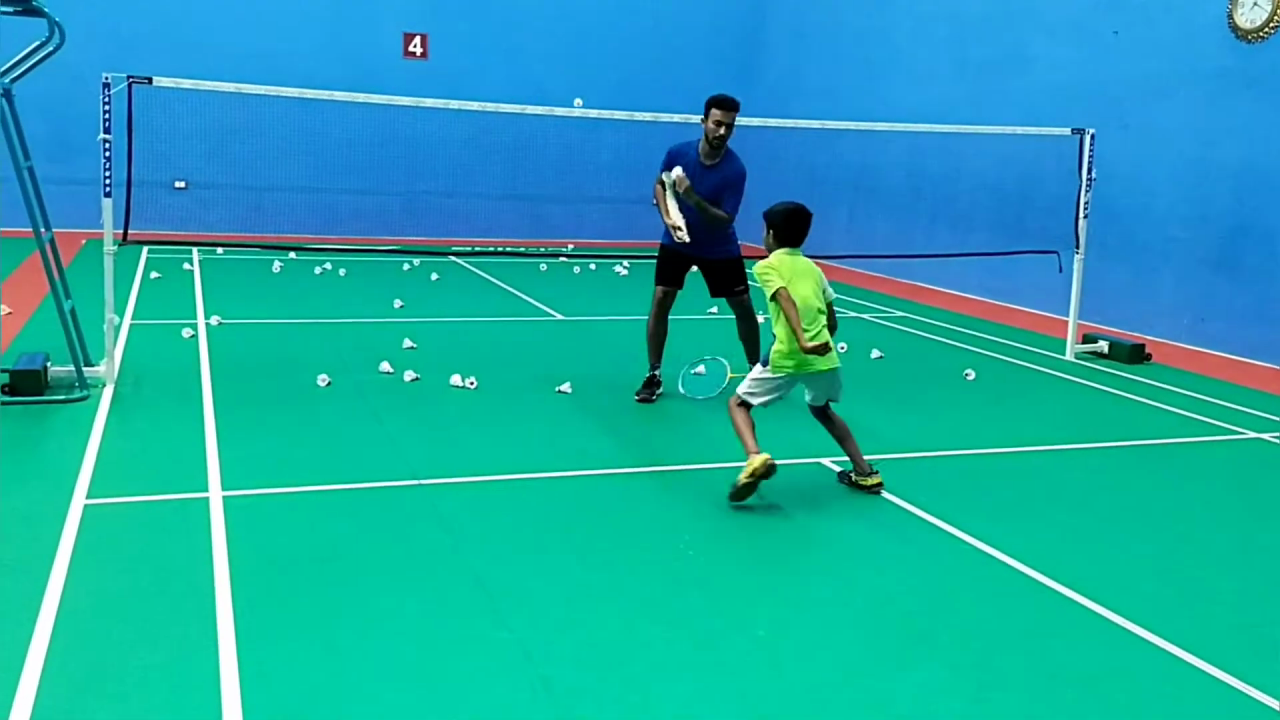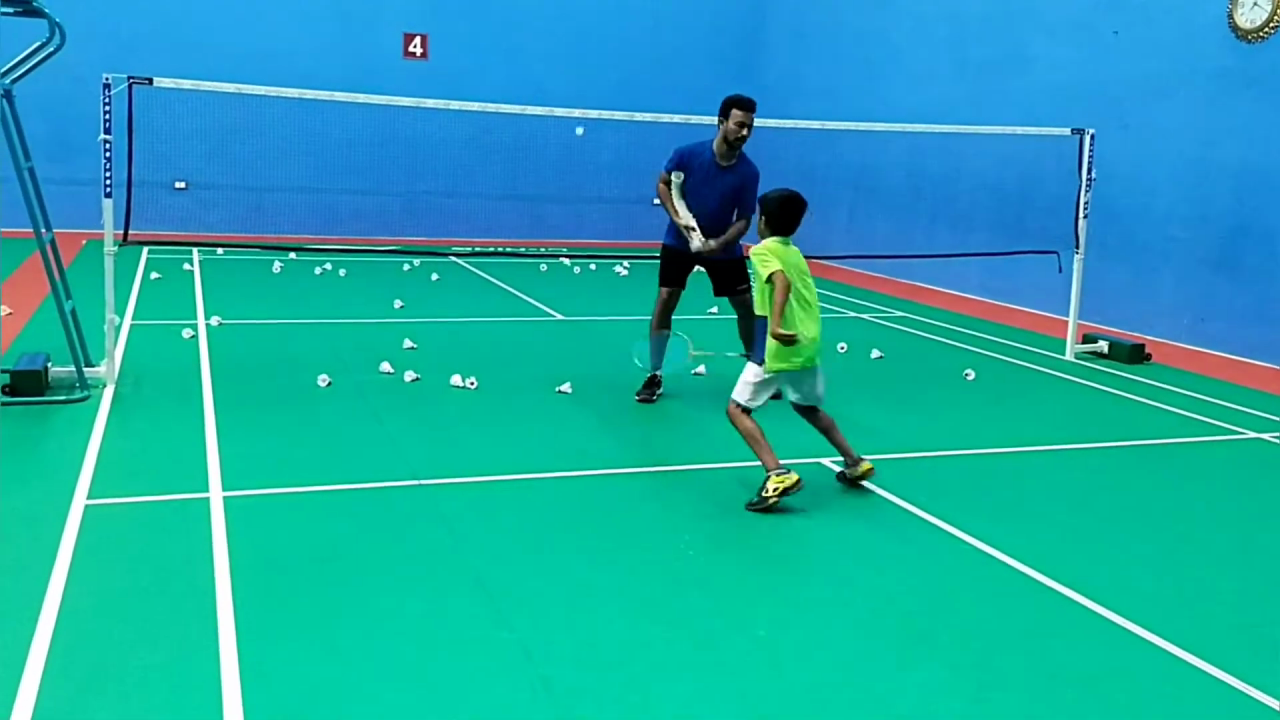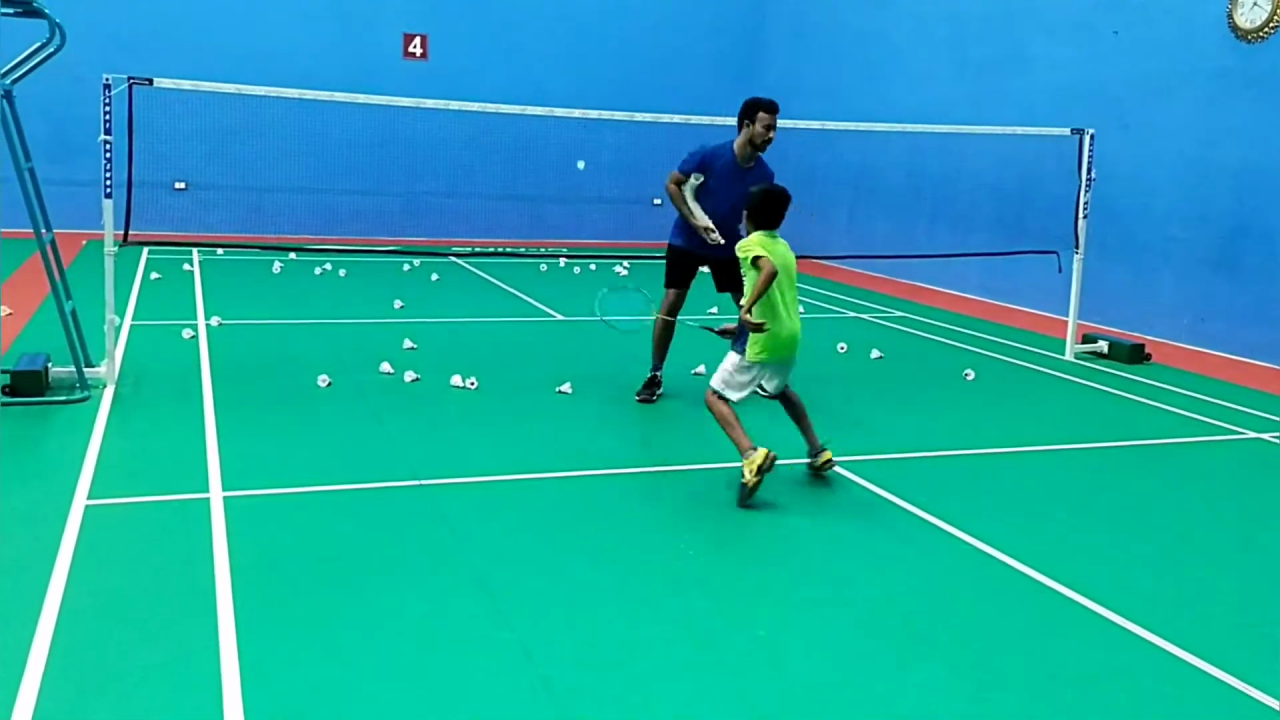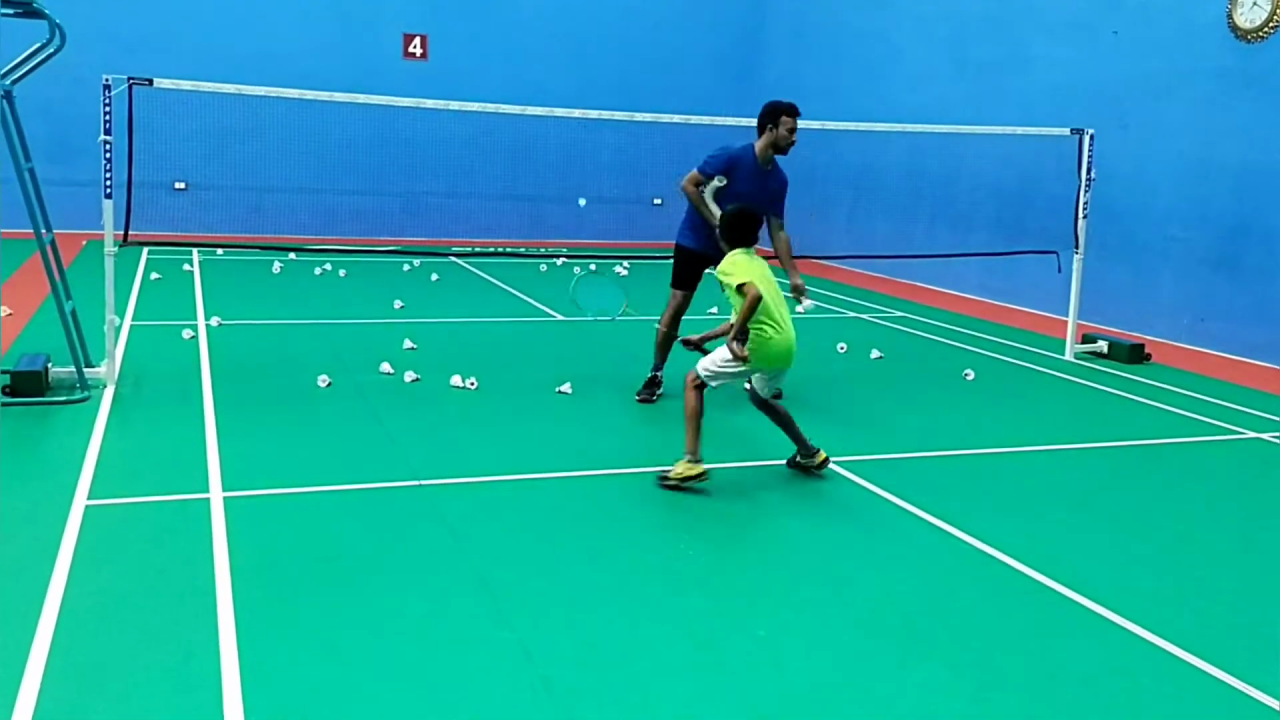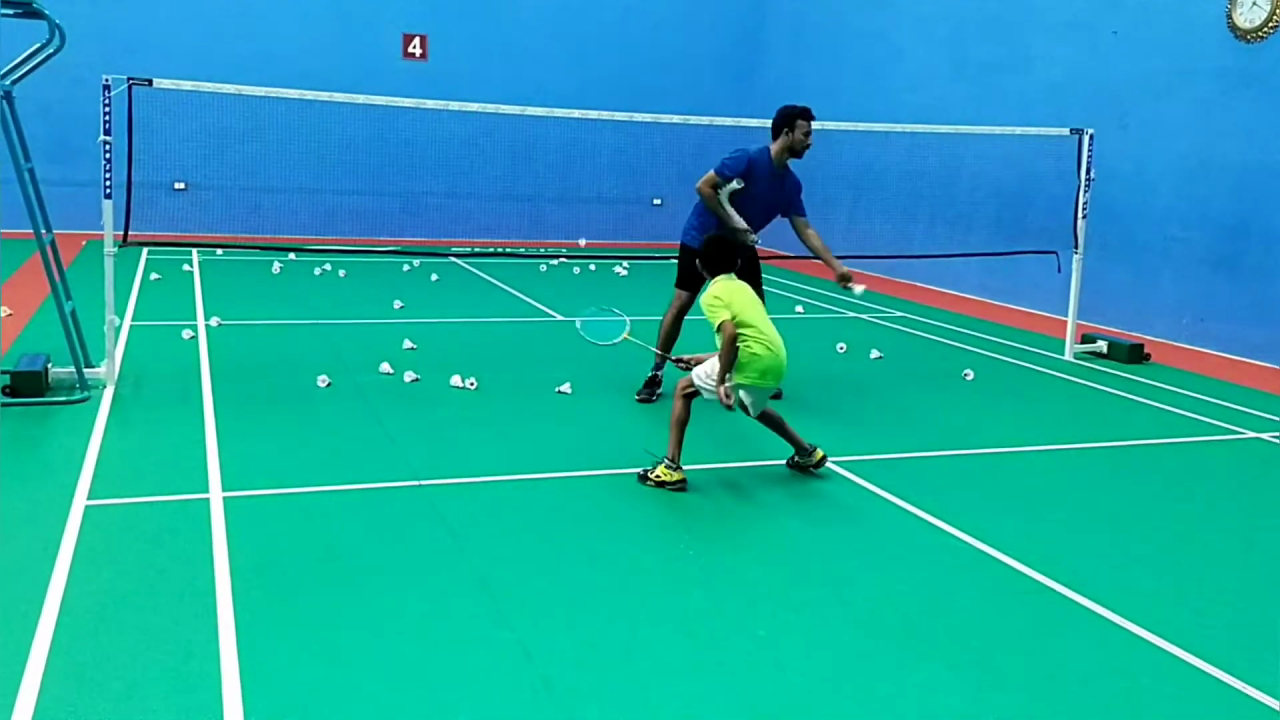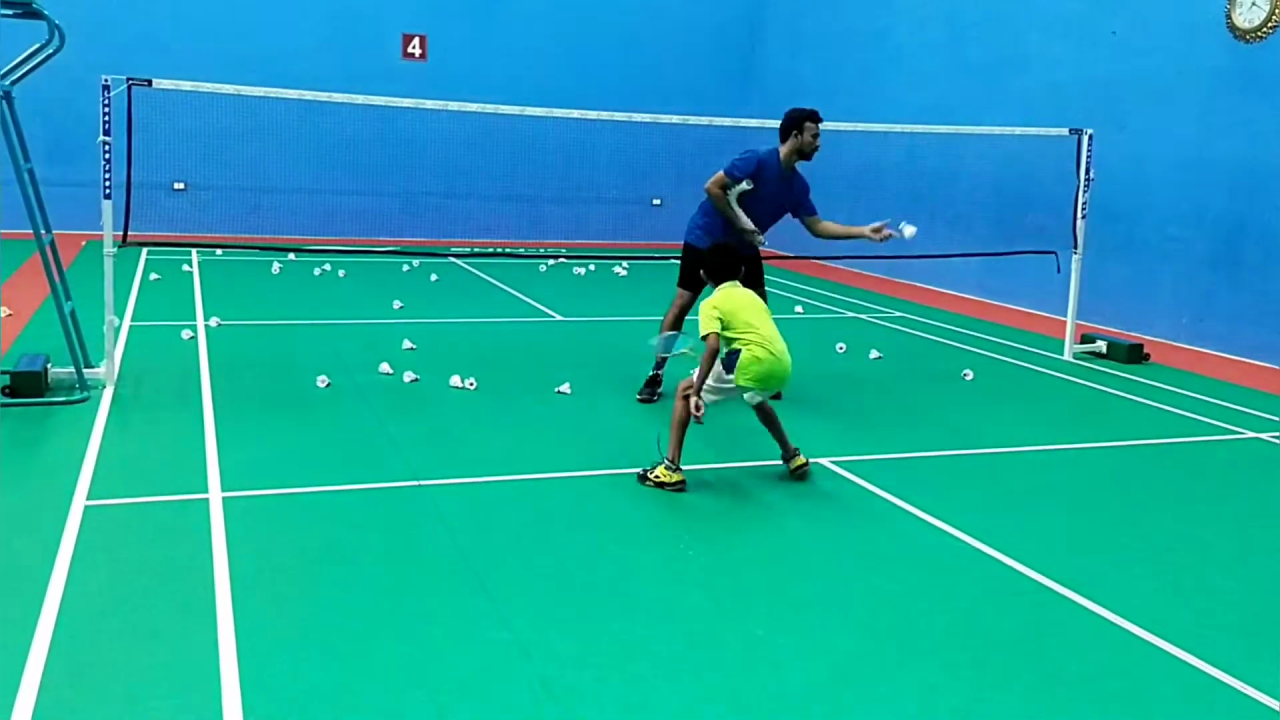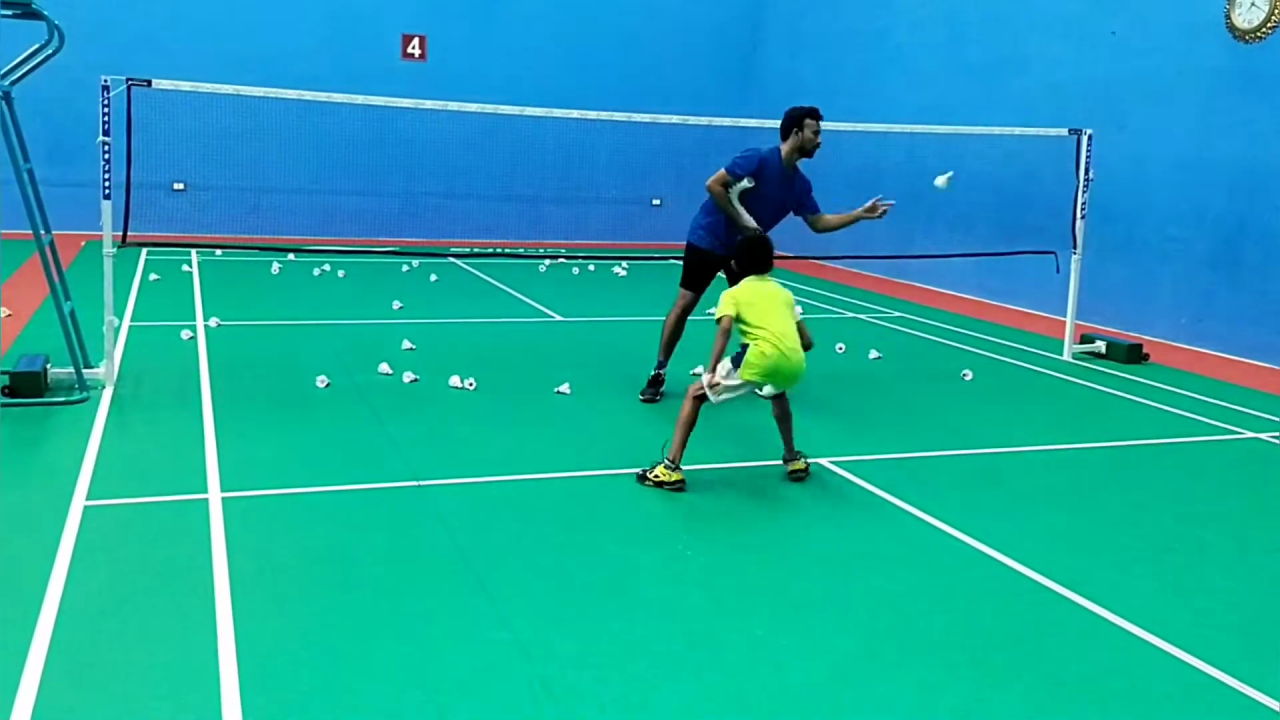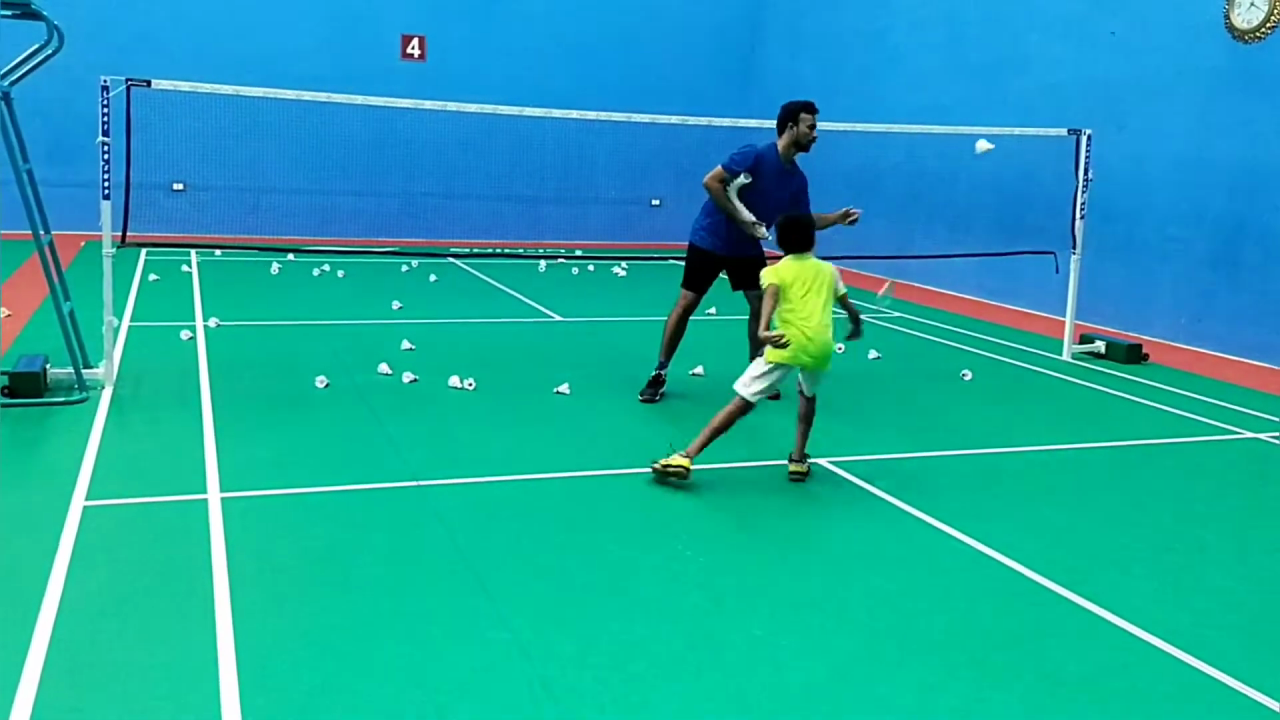
dt=0.1s
person 1, frame 1
left shoulder: (735, 170)
right shoulder: (677, 153)
left elbow: (723, 221)
right elbow: (660, 185)
left wrist: (693, 198)
right wrist: (668, 216)
left hip: (719, 248)
right hip: (677, 242)
left knee: (744, 307)
right knee: (661, 301)
right ankle: (653, 375)
person 1, frame 2
left shoulder: (749, 173)
right shoulder: (689, 154)
left elbow: (743, 221)
right elbow: (662, 184)
left wrist: (715, 246)
right wrist: (678, 218)
left hip: (723, 245)
right hip: (680, 241)
left knee: (746, 308)
right knee: (665, 301)
right ankle: (654, 376)
person 1, frame 3
left shoulder: (763, 175)
right shoulder: (706, 155)
right elbow: (672, 184)
right wrist: (694, 221)
left hip: (728, 246)
right hip: (687, 240)
right knee: (671, 303)
right ankle: (655, 375)
person 1, frame 4
left shoulder: (778, 179)
right shoulder: (729, 158)
left elbow: (777, 229)
right elbow: (688, 185)
left wrist: (793, 273)
right wrist: (714, 222)
right hip: (696, 241)
right knee: (677, 305)
right ankle: (656, 375)
person 1, frame 5
left shoulder: (790, 183)
right shoulder: (747, 160)
left elbow: (804, 230)
right elbow: (703, 187)
left wrist: (835, 266)
right wrist: (732, 224)
left hip: (740, 247)
right hip: (702, 239)
right knee: (681, 304)
right ankle: (656, 375)
person 1, frame 6
left shoulder: (798, 185)
right shoulder: (756, 161)
left elbow: (816, 226)
right elbow: (712, 187)
left wrist: (865, 232)
right wrist: (739, 223)
left hip: (742, 247)
right hip: (704, 240)
right knee: (682, 303)
right ankle: (656, 374)
person 1, frame 7
left shoulder: (800, 183)
right shoulder: (758, 159)
left elbow: (819, 223)
right elbow: (713, 185)
left wrist: (861, 214)
right wrist: (741, 221)
right hip: (707, 240)
right knee: (684, 304)
right ankle: (658, 374)
person 1, frame 8
left shoulder: (797, 178)
right shoulder: (755, 156)
right elbow: (711, 182)
left wrist: (838, 218)
right wrist: (739, 218)
left hip: (747, 247)
right hip: (709, 239)
left knee: (761, 306)
right knee: (686, 304)
right ankle: (659, 374)
person 2, frame 1
left shoulder: (767, 267)
right shoulder: (812, 268)
left elbow: (787, 301)
right elbow: (830, 316)
left wrist: (801, 341)
left hip: (788, 354)
right hip: (824, 356)
left knee: (738, 403)
right knee: (821, 409)
left ankle: (756, 458)
right ankle: (866, 473)
person 2, frame 2
left shoulder: (762, 252)
right shoulder: (796, 255)
left elbow: (781, 282)
left wrist: (774, 325)
left hip: (779, 351)
right hip: (809, 345)
left knee: (737, 409)
right knee: (806, 405)
left ankle: (778, 475)
right ankle: (854, 463)
person 2, frame 3
left shoulder: (749, 245)
right shoulder: (783, 248)
left elbow: (770, 270)
left wrist: (746, 308)
right wrist: (740, 326)
left hip: (763, 337)
right hip: (789, 335)
left knee: (715, 397)
right knee: (780, 389)
left ankle: (752, 454)
right ankle: (817, 452)
person 2, frame 4
left shoulder: (730, 266)
right shoulder: (759, 264)
left elbow: (754, 296)
left wrist: (735, 339)
right wrist: (704, 338)
left hip: (763, 345)
right hip: (785, 346)
left knee: (694, 381)
right knee: (760, 396)
left ankle: (692, 462)
right ankle: (809, 453)
person 2, frame 5
left shoulder: (712, 297)
right shoulder: (743, 288)
left elbow: (729, 335)
left wrist: (720, 383)
right wrist: (702, 360)
left hip: (753, 361)
right hip: (776, 362)
left knee: (684, 389)
right knee: (752, 407)
left ankle: (672, 468)
right ankle: (807, 453)
person 2, frame 6
left shoulder: (710, 304)
right shoulder: (753, 297)
left elbow: (713, 347)
left wrist: (699, 392)
left hip: (754, 363)
right hip: (783, 367)
left knee: (686, 391)
right knee: (757, 398)
left ankle: (671, 468)
right ankle: (792, 457)
person 2, frame 7
left shoulder: (732, 295)
right shoulder: (784, 293)
left elbow: (724, 329)
right elbow: (807, 341)
left wrist: (712, 372)
left hip: (763, 360)
right hip: (795, 365)
left knee: (694, 395)
right knee: (776, 393)
left ankle: (671, 469)
right ankle: (793, 459)
person 2, frame 8
left shoulder: (772, 271)
right shoulder: (829, 270)
left elbow: (771, 294)
right elbow: (850, 310)
left wrist: (763, 330)
right wrist: (856, 328)
left hip: (787, 348)
right hip: (821, 350)
left knee: (740, 404)
right knee: (808, 394)
left ankle: (686, 458)
right ankle: (799, 459)
